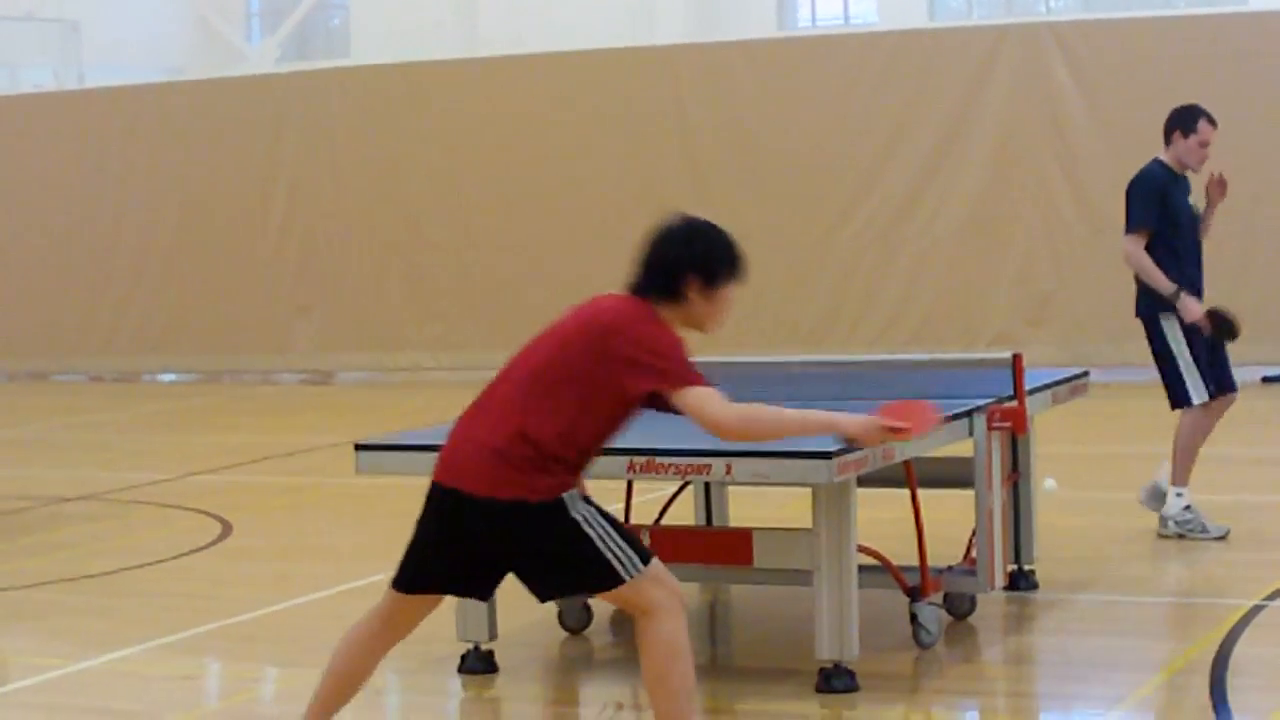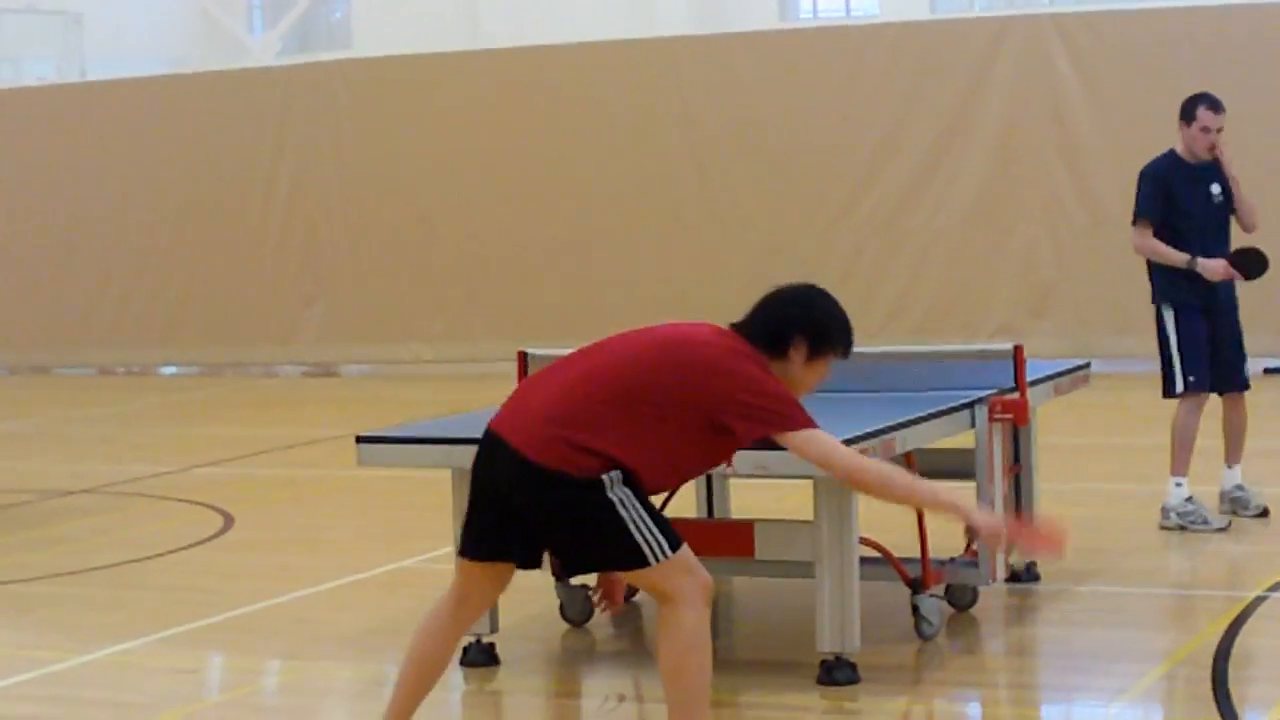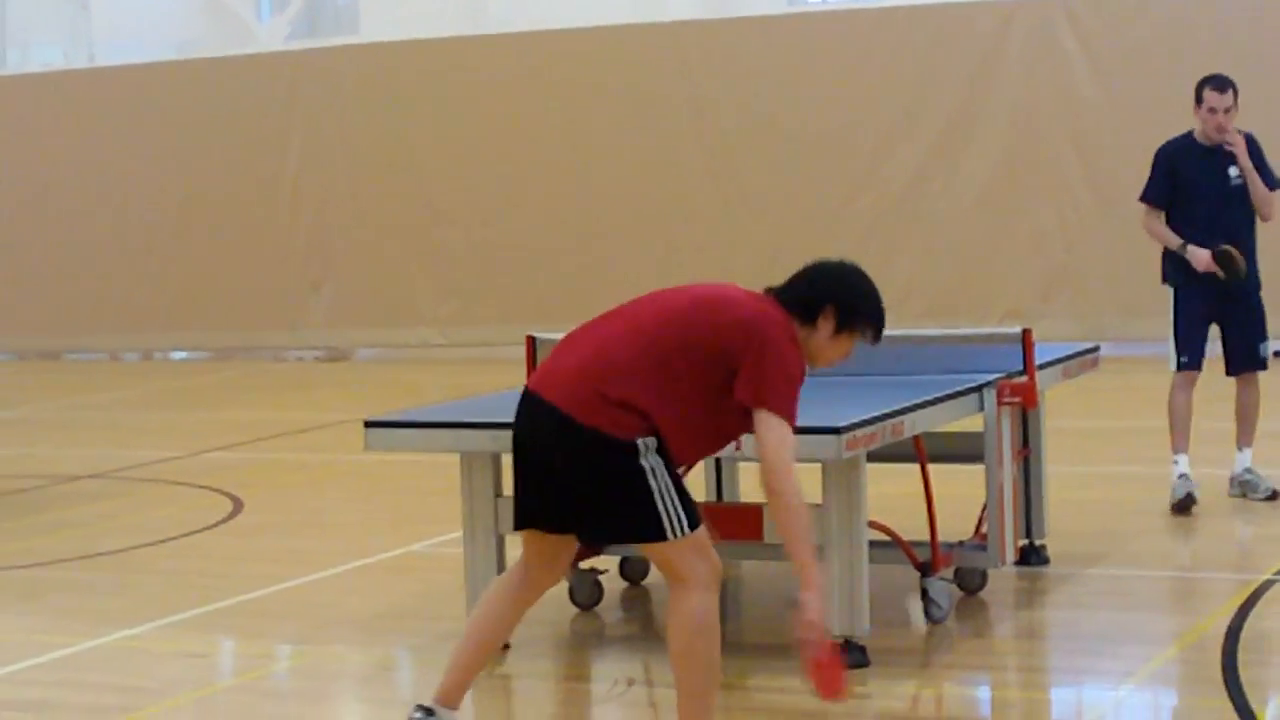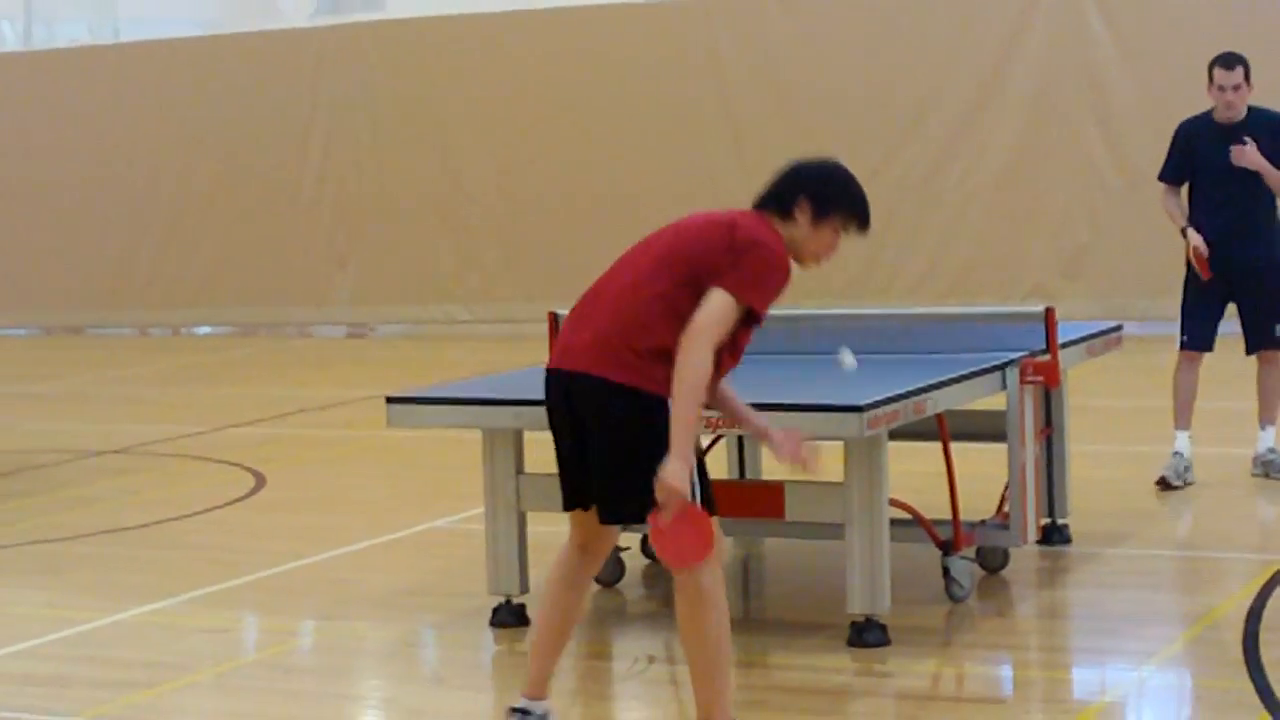
dt=0.2s
person 1, frame 1
left shoulder: (611, 319)
right shoulder: (644, 335)
right elbow: (723, 419)
right wrist: (840, 422)
left hip: (459, 479)
right hip: (518, 488)
left knee: (399, 615)
right knee: (660, 601)
person 1, frame 2
left shoulder: (708, 352)
right shoulder: (742, 375)
right elbow: (847, 465)
left wrist: (612, 555)
right wrist: (964, 509)
left hip: (510, 445)
right hip: (564, 461)
left knee: (470, 593)
right knee: (686, 593)
person 1, frame 3
left shoulder: (726, 312)
right shoulder: (777, 342)
right elbow: (779, 473)
right wrist: (811, 588)
left hip: (544, 402)
right hip: (597, 422)
left knee: (538, 564)
right knee: (694, 573)
person 1, frame 4
left shoulder: (716, 232)
right shoulder: (762, 252)
right elbow: (700, 341)
left wrist: (762, 431)
right wrist: (678, 454)
left hip: (572, 371)
right hip: (629, 385)
left knee: (587, 541)
person 2, frame 1
left shoulder: (1181, 181)
right shoulder: (1148, 182)
right elbow: (1134, 252)
left wrist: (1211, 205)
right wrist: (1179, 298)
left hip: (1189, 309)
right hip: (1166, 311)
left knee: (1221, 395)
right knee: (1197, 402)
left ankle: (1165, 483)
right ankle: (1175, 509)
person 2, frame 2
left shoulder: (1220, 167)
right shoulder: (1158, 173)
left elbow: (1250, 224)
right elbow: (1142, 240)
left wrist: (1229, 172)
right wrist: (1197, 263)
left hip: (1221, 299)
right hip: (1179, 302)
left knee: (1235, 391)
right knee: (1192, 394)
left ankle: (1232, 486)
right ankle: (1177, 500)
person 2, frame 3
right shoulder: (1172, 154)
right elbow: (1151, 219)
right wrist: (1188, 249)
left hip: (1242, 281)
right hip: (1192, 281)
right knee: (1185, 373)
left ankle: (1243, 468)
right ankle: (1181, 472)
person 2, frame 4
right shoulder: (1190, 132)
right elbow: (1171, 194)
right wrist: (1188, 230)
right hip: (1209, 262)
right knee: (1190, 352)
right ankle: (1182, 451)
